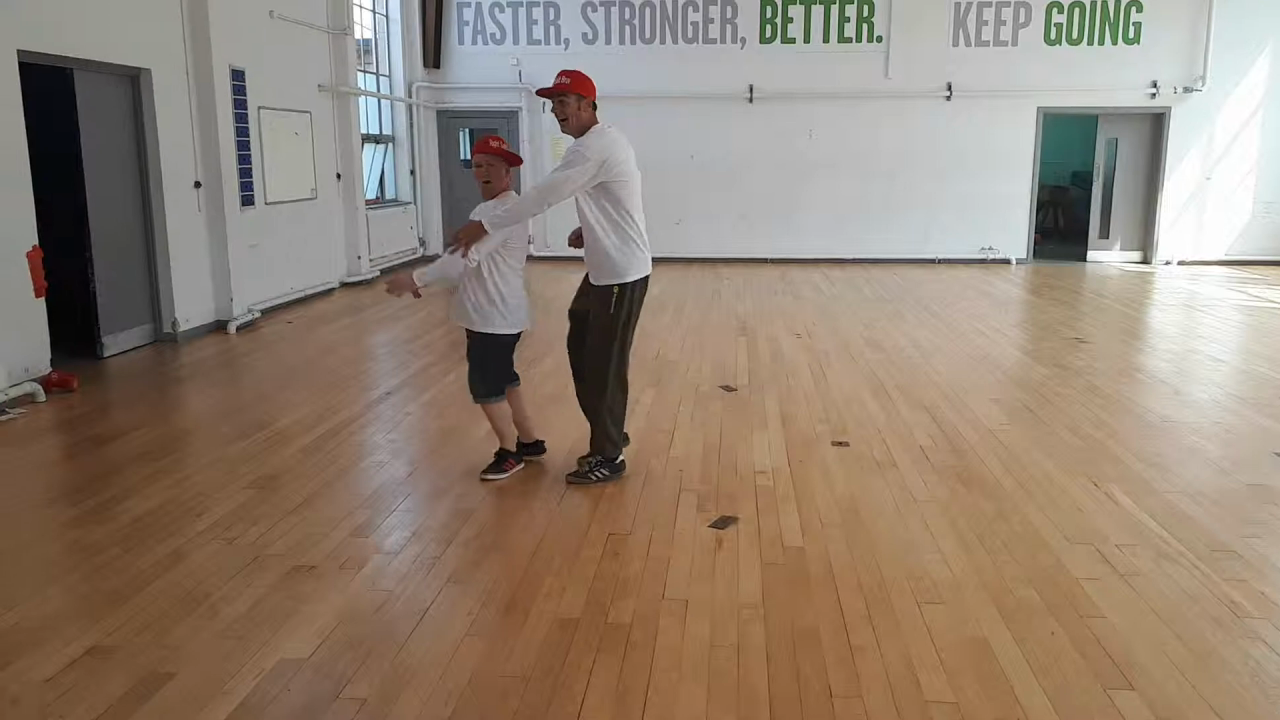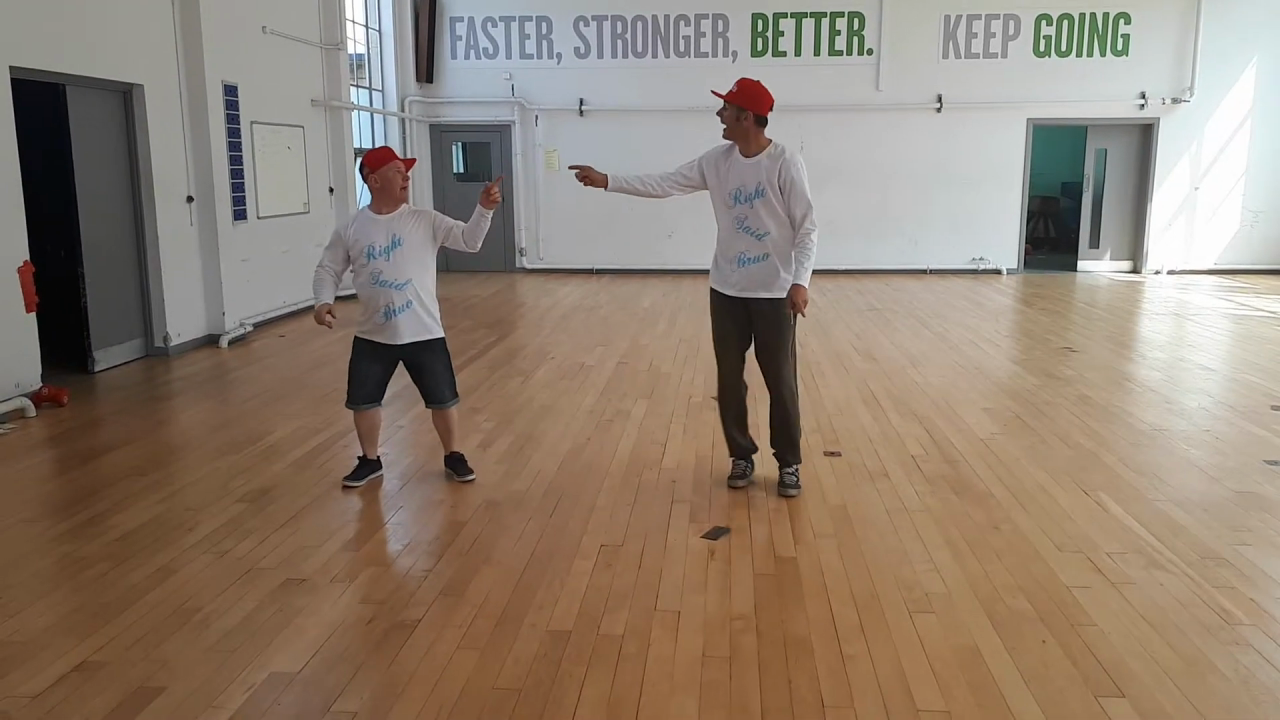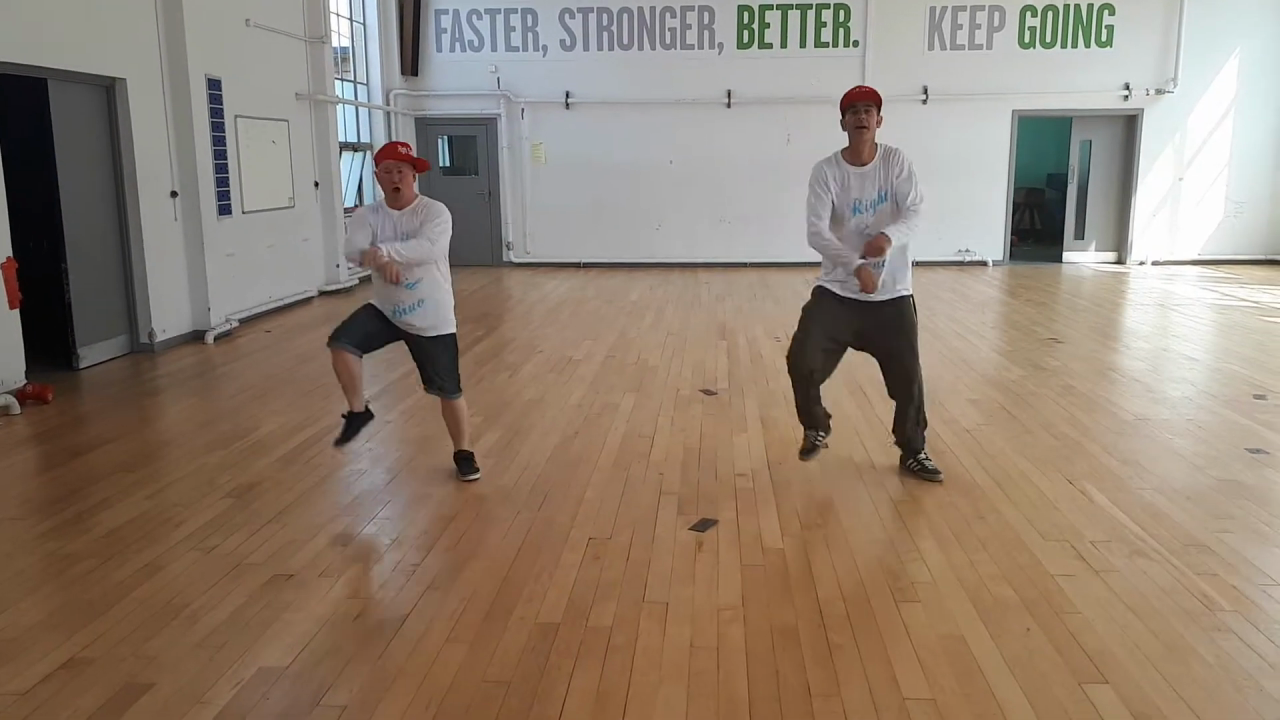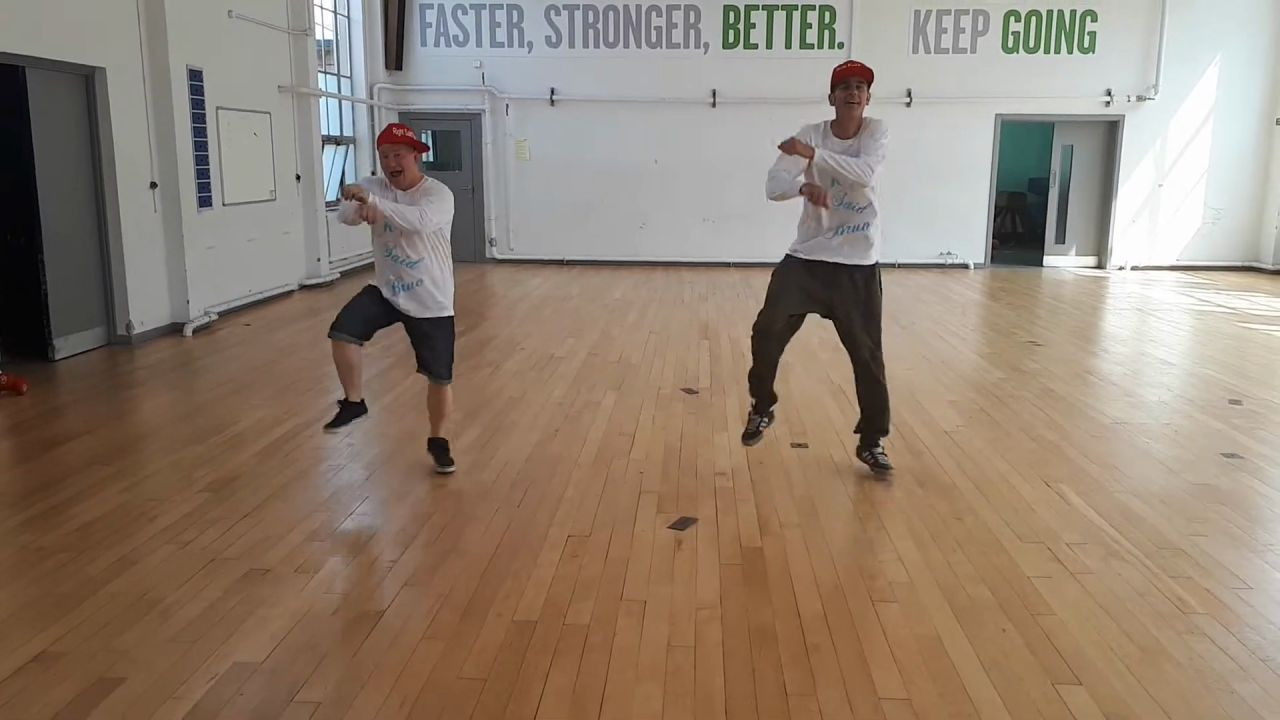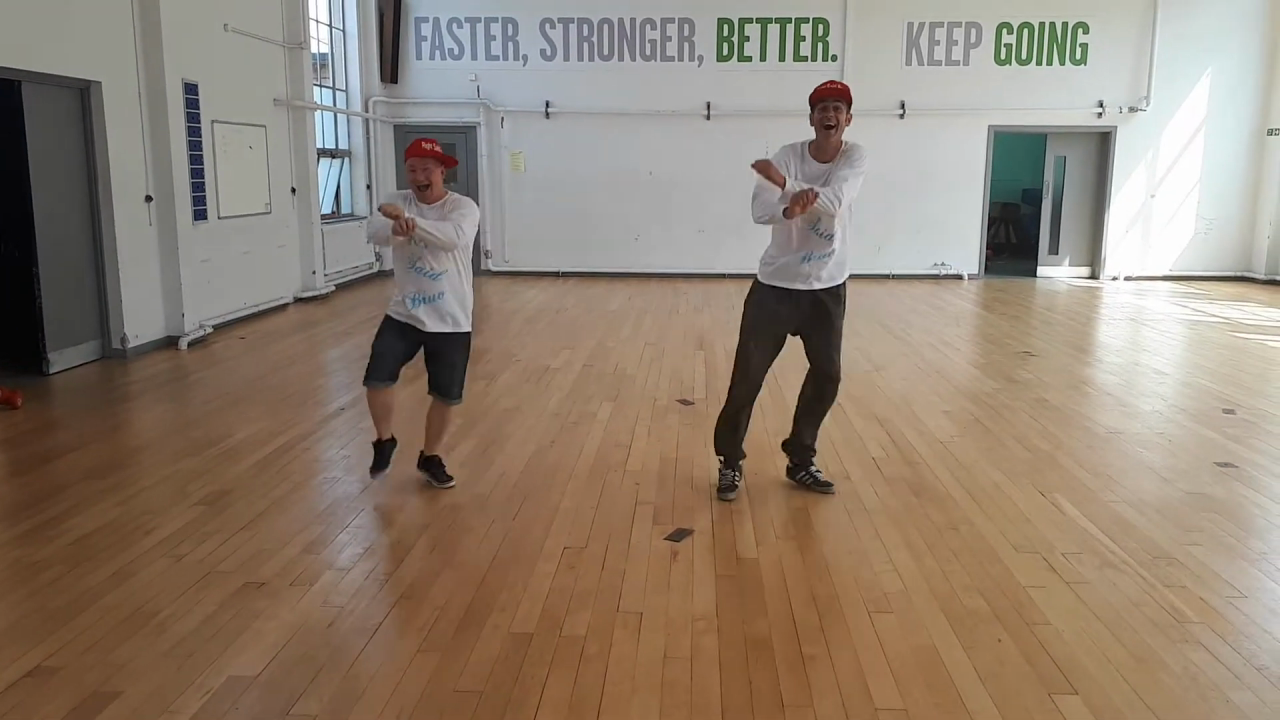
dt=1s
person 1, frame 1
left shoulder: (594, 147)
right shoulder: (603, 140)
left elbow: (544, 195)
left wrist: (484, 226)
right wrist: (587, 229)
left hip: (621, 275)
right hip: (606, 269)
left knee: (602, 364)
right knee: (581, 347)
left ankle: (609, 456)
right ankle: (607, 434)
person 1, frame 2
left shoulder: (785, 163)
right shoulder: (716, 160)
left elbow: (806, 228)
right elbow: (665, 183)
left wrist: (800, 281)
right wrist: (607, 181)
left hip: (774, 291)
right hip: (726, 289)
left knee: (781, 380)
right knee: (730, 379)
left ankle: (789, 462)
right ankle: (741, 455)
person 1, frame 3
left shoulder: (897, 161)
right shoulder: (825, 171)
left elbow: (913, 213)
right elbow: (817, 233)
left wrist: (889, 237)
right wrist: (855, 267)
left hip: (891, 293)
right hip: (837, 290)
left knee: (907, 379)
right knee: (803, 361)
left ankle: (913, 451)
right ankle: (816, 425)
person 1, frame 4
left shoulder: (877, 131)
right shoulder: (808, 136)
left elbow: (865, 172)
right elbow: (773, 187)
left wrist: (813, 154)
right wrist: (805, 185)
left hip: (858, 263)
right hip: (807, 257)
left knee: (868, 354)
right knee: (768, 330)
left ankle: (872, 441)
right ankle: (762, 405)
person 1, frame 5
left shoulder: (855, 157)
right shoulder: (786, 155)
left elbow: (833, 202)
right elbow: (761, 210)
left wrist: (784, 183)
right wrist: (790, 208)
left hip: (826, 286)
right hip: (774, 282)
left knee: (825, 375)
right knee: (748, 371)
left ankle: (802, 461)
right ankle: (730, 460)
person 2, frame 1
left shoulder: (504, 212)
right shoulder: (486, 209)
left elbow: (470, 257)
right elbow: (468, 255)
left wrist: (417, 279)
right wrist: (430, 274)
left hip: (495, 320)
right hip: (486, 317)
left knee: (488, 390)
right knee: (503, 381)
left ankle: (511, 452)
right ankle: (529, 441)
person 2, frame 2
left shoulder: (426, 221)
right shoulder: (350, 229)
left elbow: (469, 241)
right elbow: (327, 270)
left wrist: (484, 210)
right wrist: (324, 300)
left hip: (424, 332)
right hip: (373, 335)
left knee: (443, 399)
right knee: (362, 401)
left ankle: (453, 455)
right ankle: (370, 460)
person 2, frame 3
left shoulder: (435, 212)
right shoulder: (367, 215)
left elbow: (428, 248)
right elbow: (354, 249)
left wrist: (382, 251)
right wrist: (374, 259)
left hip: (434, 320)
right hip: (384, 311)
left knee: (449, 391)
right knee: (341, 345)
left ankle: (463, 453)
right ankle: (358, 412)
person 2, frame 4
left shoulder: (438, 194)
right shoulder: (372, 187)
left elbow: (418, 220)
right elbow: (347, 213)
left wrist: (372, 202)
right wrist: (361, 207)
left hip: (431, 301)
right hip: (385, 290)
left knee: (440, 377)
right knee: (343, 334)
left ankle: (439, 440)
right ankle: (354, 402)
person 2, frame 5
left shoulder: (464, 207)
right shoulder: (400, 202)
left elbow: (455, 236)
right elbow: (375, 233)
left wrist: (411, 221)
right wrist: (397, 226)
left hip: (450, 318)
right hip: (404, 312)
left knee: (447, 396)
right knee: (378, 380)
left ankle: (431, 457)
right ankle: (384, 441)
